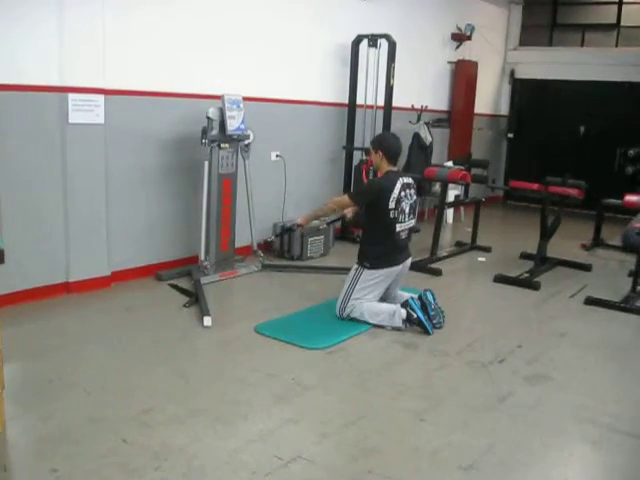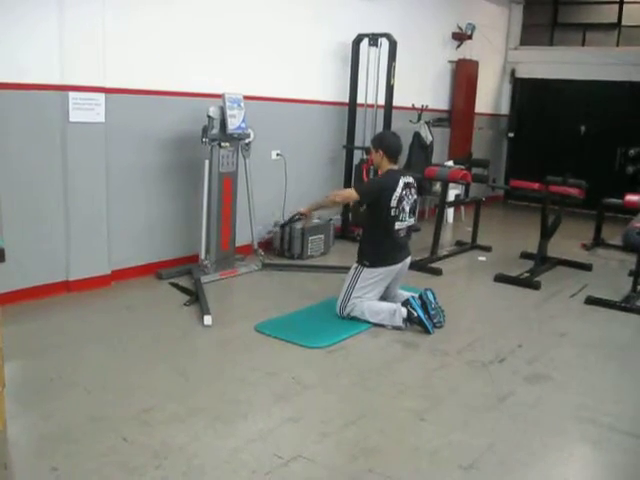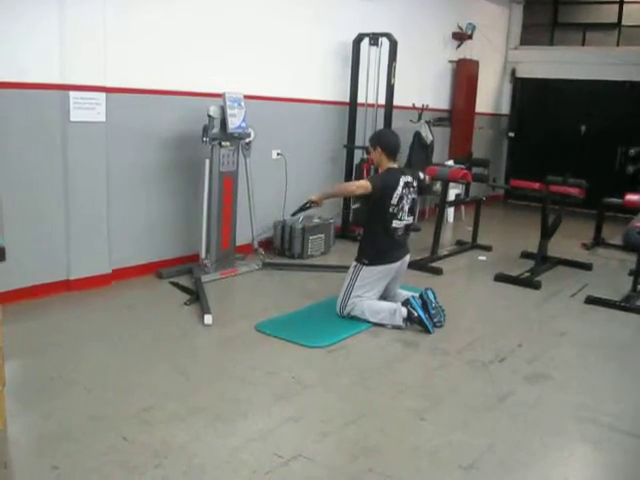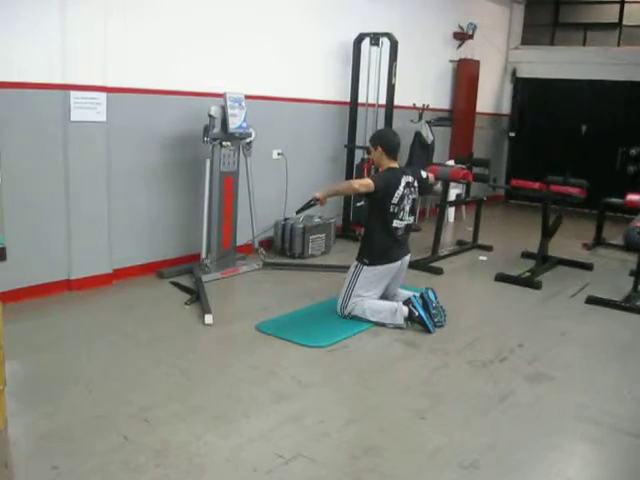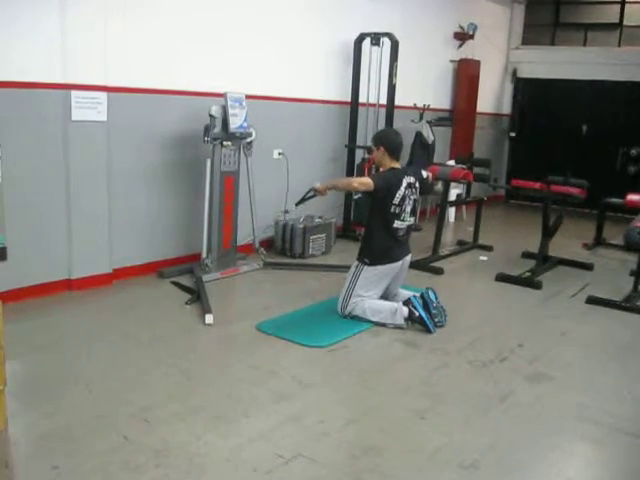
dt=0.2s
person 1, frame 1
left shoulder: (378, 185)
right shoulder: (408, 182)
left elbow: (338, 204)
left wrist: (308, 218)
right wrist: (356, 208)
left hip: (378, 263)
right hip: (403, 259)
left knee: (346, 308)
right knee: (386, 296)
left ankle: (404, 315)
right ankle: (420, 302)
person 1, frame 2
left shoulder: (381, 183)
right shoulder: (409, 180)
left elbow: (342, 197)
left wrist: (310, 208)
right wrist: (369, 202)
left hip: (378, 262)
right hip: (402, 257)
left knee: (347, 307)
right knee: (386, 295)
left ankle: (405, 314)
right ankle: (419, 302)
person 1, frame 3
left shoulder: (383, 181)
right shoulder: (412, 178)
left elbow: (356, 187)
right elbow: (426, 181)
left wrist: (321, 196)
left hip: (376, 260)
right hip: (401, 255)
left knee: (347, 306)
right knee: (386, 294)
left ankle: (405, 314)
right ankle: (420, 301)
person 1, frame 4
left shoulder: (384, 180)
right shoulder: (412, 176)
left elbow: (358, 185)
right elbow: (431, 179)
left wrist: (326, 193)
left hip: (377, 259)
right hip: (401, 255)
left knee: (348, 306)
right knee: (387, 295)
left ankle: (406, 313)
right ankle: (420, 301)
person 1, frame 5
left shoulder: (385, 180)
right shoulder: (413, 176)
left elbow: (357, 184)
right elbow: (429, 177)
left wrist: (326, 186)
left hip: (378, 259)
right hip: (402, 255)
left knee: (349, 306)
right knee: (388, 295)
left ankle: (406, 313)
right ankle: (421, 301)
